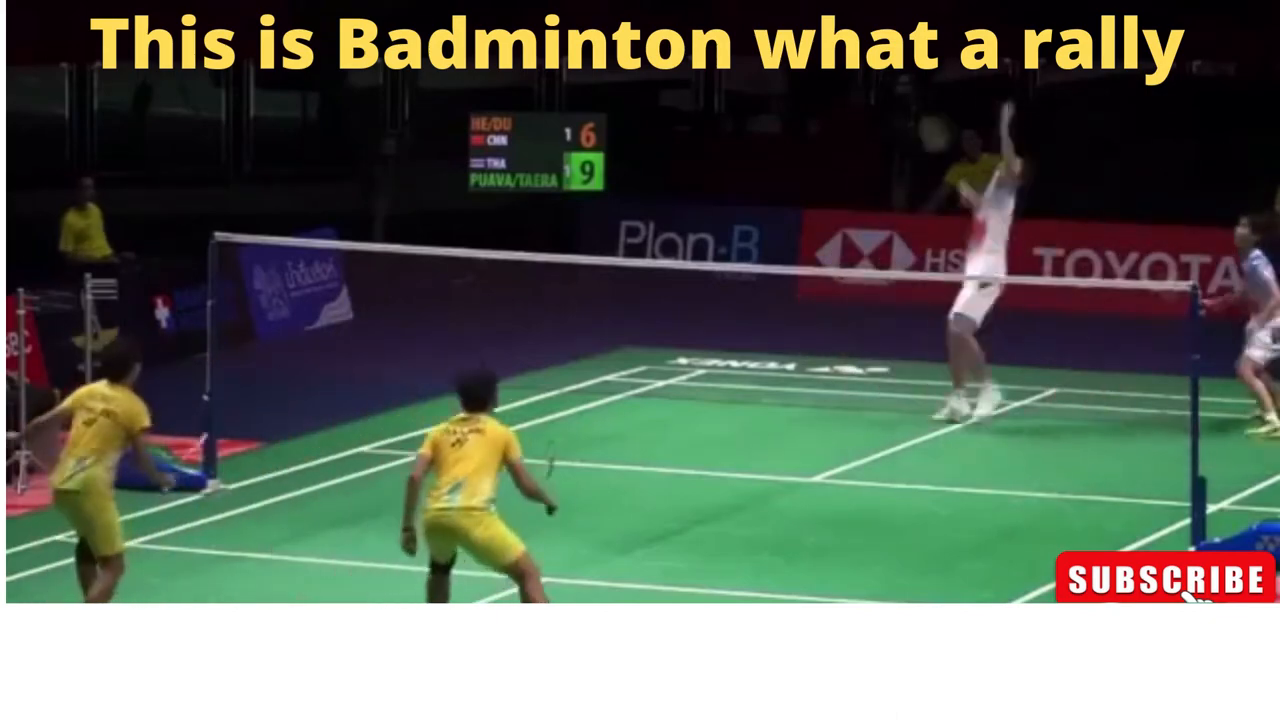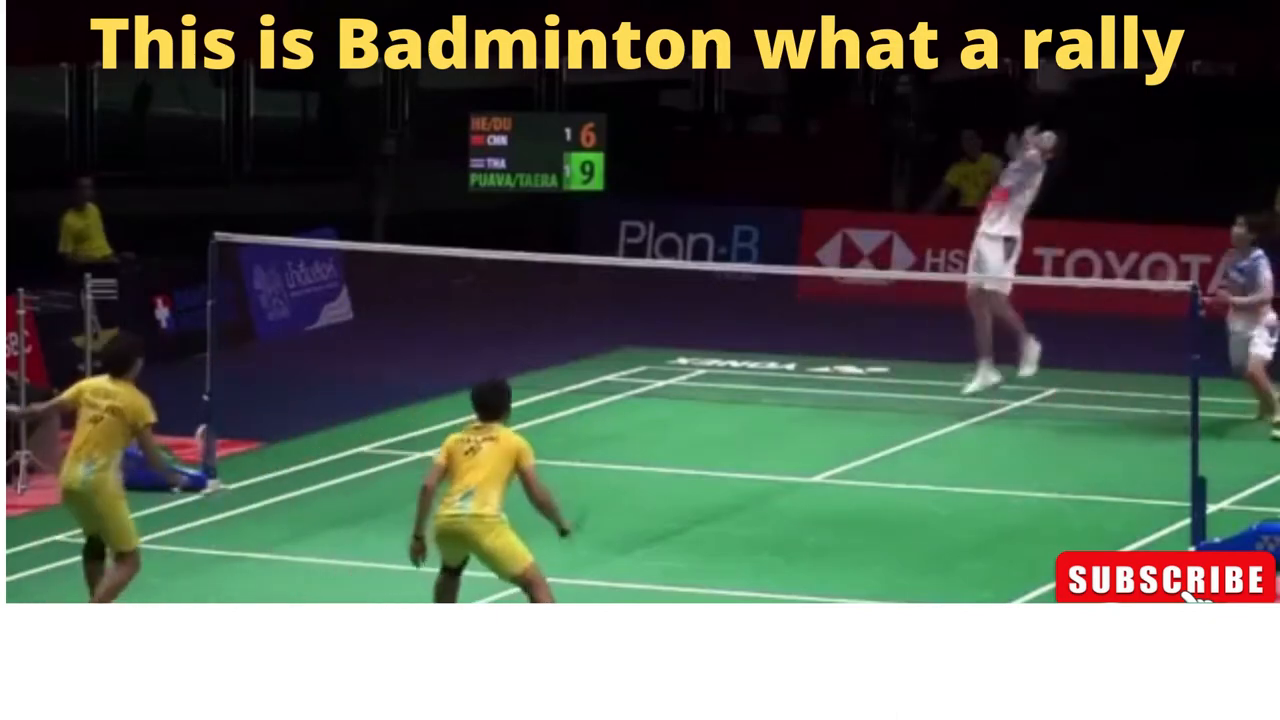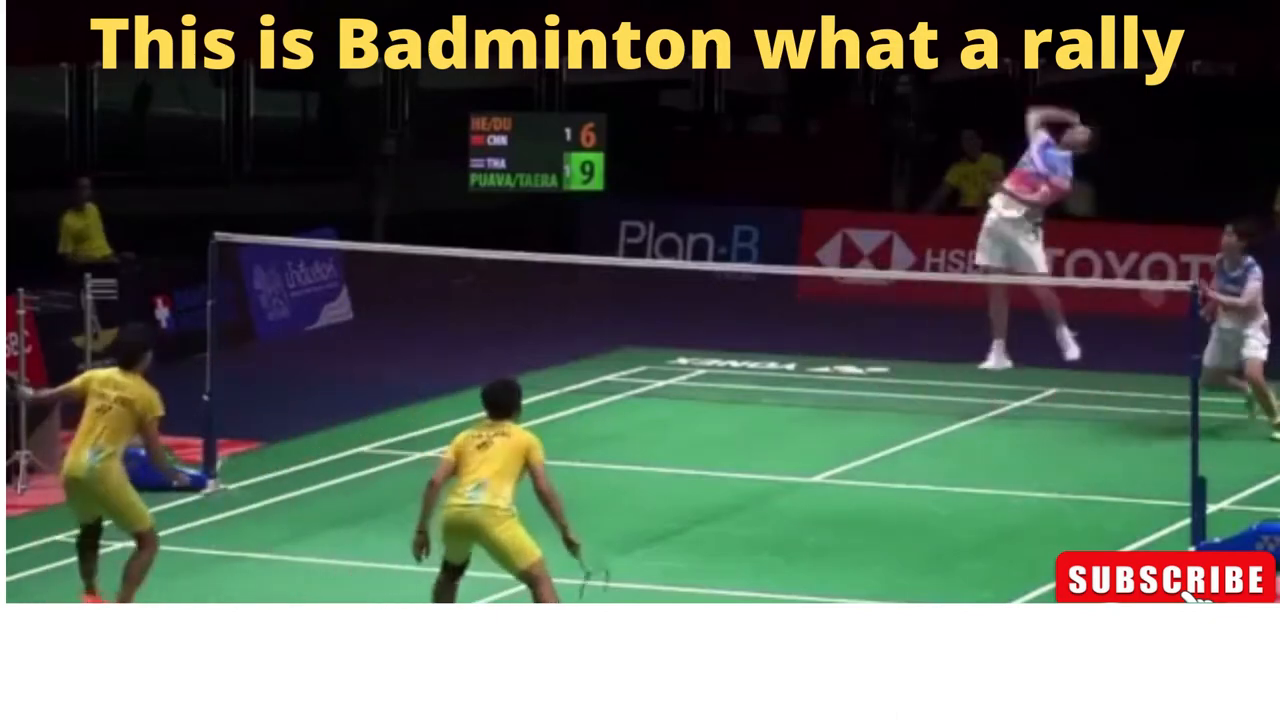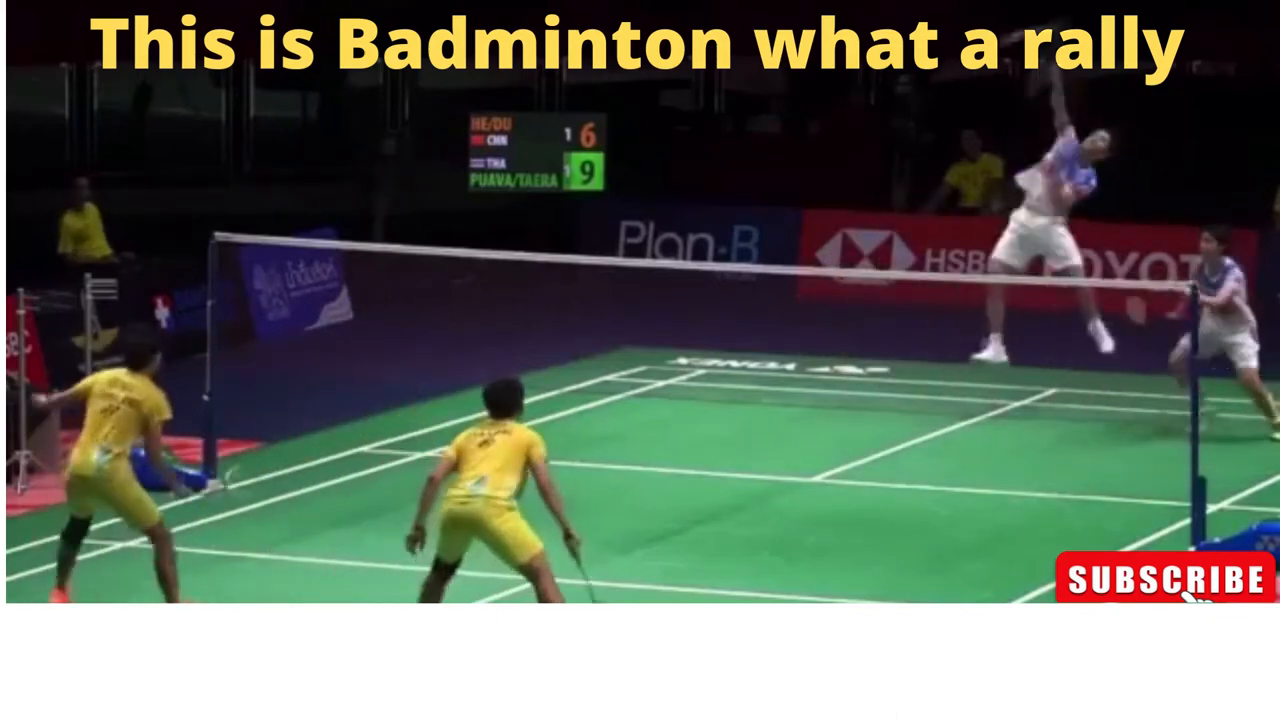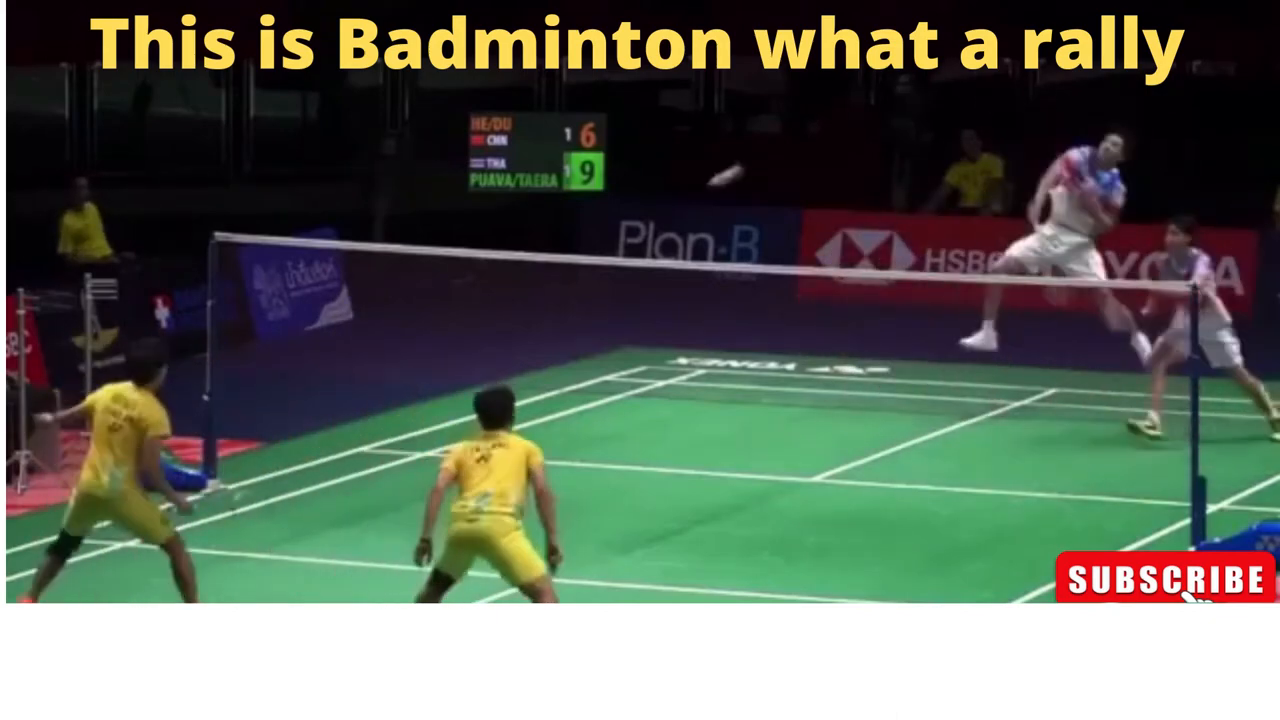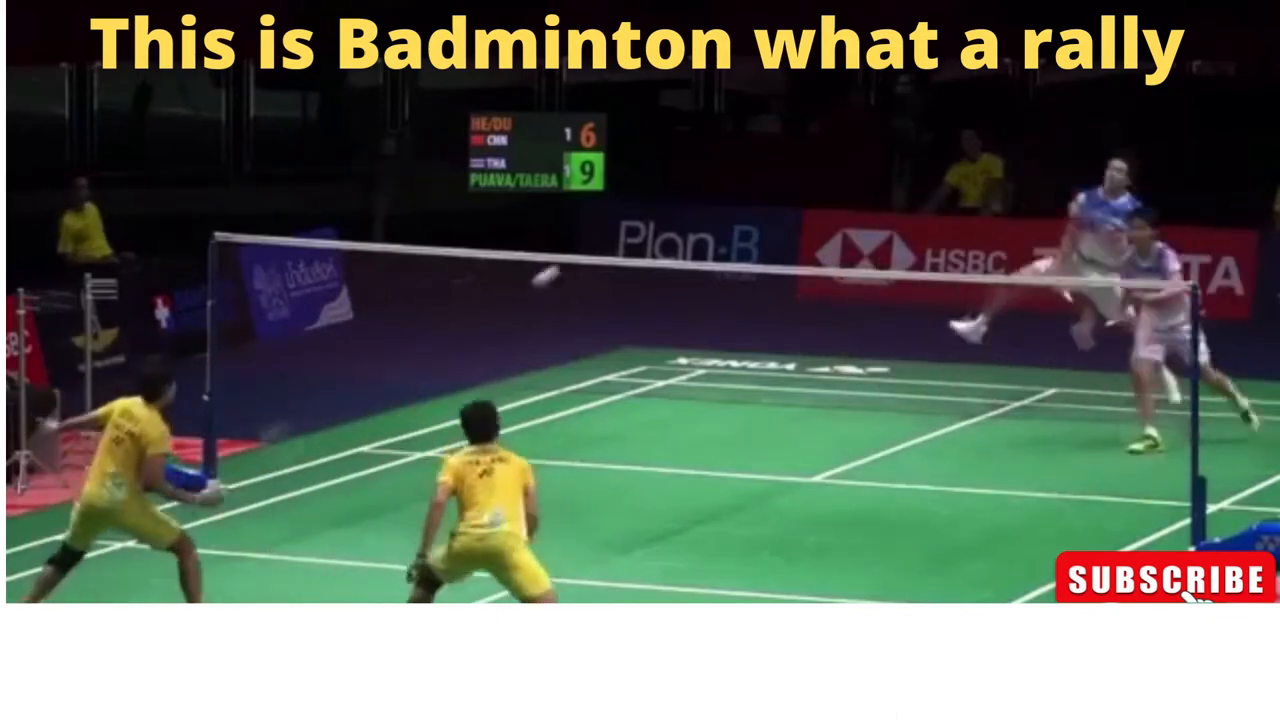
dt=0.1s
person 1, frame 1
left shoulder: (1005, 184)
right shoulder: (996, 191)
left elbow: (1010, 164)
left wrist: (1005, 125)
right wrist: (971, 198)
left hip: (985, 272)
right hip: (977, 270)
left knee: (959, 331)
right knee: (954, 331)
left ankle: (987, 388)
right ankle: (958, 400)
person 1, frame 2
left shoulder: (1034, 165)
right shoulder: (1023, 163)
left hip: (1002, 237)
right hip: (985, 234)
left knee: (994, 301)
right knee: (976, 302)
left ankle: (1028, 343)
right ankle: (985, 370)
person 1, frame 3
left shoulder: (1063, 173)
right shoulder: (1043, 142)
left elbow: (1039, 202)
right elbow: (1033, 115)
right wrist: (1063, 116)
left hip: (1023, 223)
right hip: (998, 214)
left knee: (1037, 284)
right knee: (995, 285)
left ankle: (1062, 332)
right ankle: (999, 351)
person 1, frame 4
left shoulder: (1088, 179)
right shoulder: (1069, 140)
left elbow: (1062, 202)
right elbow: (1059, 109)
left wrist: (1053, 179)
right wrist: (1057, 80)
left hip: (1050, 226)
right hip: (1024, 219)
left knee: (1076, 276)
right knee: (995, 276)
left ankle: (1095, 325)
right ankle: (995, 344)
person 1, frame 5
left shoulder: (1116, 187)
right shoulder: (1081, 157)
left elbow: (1106, 226)
right elbow: (1053, 173)
left wrist: (1094, 205)
right wrist: (1038, 200)
left hip: (1078, 244)
right hip: (1049, 233)
left knee: (1104, 297)
right knee: (999, 270)
left ankle: (1137, 339)
right ankle: (987, 332)
person 1, frame 6
left shoulder: (1134, 209)
right shoulder: (1086, 199)
left elbow: (1132, 252)
right elbow: (1069, 238)
right wrist: (1060, 264)
left hip: (1105, 273)
right hip: (1077, 264)
left knee: (1129, 325)
right knee: (1017, 279)
left ankle: (1163, 375)
right ankle: (979, 325)
person 2, frame 1
left shoulder: (86, 393)
right shoulder: (134, 406)
left elbow: (46, 420)
right elbow: (142, 458)
right wrist: (162, 478)
left hip: (62, 486)
right hip: (91, 491)
left knee: (89, 542)
right knee: (113, 566)
person 2, frame 2
left shoulder: (88, 387)
right shoulder: (137, 403)
left elbow: (47, 408)
right elbow: (151, 453)
left wrist: (21, 413)
right wrist: (174, 477)
left hip: (70, 483)
right hip: (101, 486)
left knee: (96, 539)
right knee: (128, 563)
left ankle: (97, 602)
person 2, frame 3
left shoulder: (96, 377)
right shoulder: (146, 395)
left elbow: (55, 394)
right elbow: (153, 450)
left wrist: (32, 396)
right wrist: (175, 475)
left hip: (73, 471)
right hip: (103, 475)
left knee: (89, 530)
right knee: (148, 542)
left ankle: (91, 594)
person 2, frame 4
left shoulder: (104, 378)
right shoulder: (154, 397)
left elbow: (63, 398)
right elbow: (154, 452)
left wrist: (46, 402)
right wrist: (175, 484)
left hip: (79, 470)
right hip: (111, 475)
left knee: (78, 525)
right knee: (161, 538)
left ankle: (60, 591)
person 2, frame 5
left shoulder: (108, 393)
right shoulder: (154, 413)
left elbow: (71, 415)
right elbow: (148, 468)
left wrist: (50, 419)
right wrist: (176, 499)
left hip: (89, 487)
right hip: (122, 493)
left knee: (66, 543)
right knee: (176, 547)
left ankle: (29, 602)
person 2, frame 6
left shoulder: (120, 406)
right shoulder: (156, 430)
left elbow: (84, 423)
right elbow: (153, 481)
left wrist: (59, 427)
right wrist: (196, 499)
left hip: (90, 499)
right hip: (125, 504)
left knee: (69, 554)
right knee: (185, 547)
person 3, frame 1
left shoulder: (1257, 263)
right shoulder: (1248, 260)
left wrist: (1259, 324)
right wrist: (1218, 302)
right hip: (1259, 323)
left knee: (1245, 371)
right knee: (1254, 370)
person 3, frame 2
left shoulder: (1259, 261)
right shoulder: (1234, 256)
left elbow: (1267, 296)
left wrist: (1236, 300)
right wrist: (1217, 299)
left hip: (1259, 323)
right hip: (1237, 323)
left knee: (1253, 372)
right knee: (1242, 372)
right ankle: (1268, 406)
person 3, frame 3
left shoulder: (1252, 270)
right shoulder: (1220, 261)
left elbow: (1244, 304)
left wrist: (1214, 296)
right wrist: (1209, 308)
left hip: (1251, 325)
right hip: (1224, 324)
left knee: (1253, 376)
right knee: (1210, 379)
right ankle: (1245, 389)
person 3, frame 4
left shoulder: (1233, 273)
right shoulder: (1202, 266)
left elbow: (1218, 301)
right wrist: (1179, 310)
left hip: (1238, 328)
right hip: (1212, 323)
left knee: (1249, 380)
right knee: (1176, 362)
person 3, frame 5
left shoulder: (1200, 261)
right shoulder: (1168, 261)
right wrist: (1151, 307)
left hip: (1213, 323)
right hip: (1185, 320)
left knee: (1239, 376)
right knee: (1157, 361)
right ankle: (1153, 421)
person 3, frame 6
left shoulder: (1166, 255)
right shoulder: (1131, 257)
left elbow: (1176, 288)
right elbow: (1129, 291)
left wrist: (1149, 297)
left hip: (1179, 319)
right hip: (1151, 321)
left knee: (1206, 375)
right knee: (1140, 375)
left ankle: (1241, 404)
right ankle: (1150, 434)
person 4, frame 1
left shoulder: (439, 432)
right shoulder: (501, 434)
left elbow: (415, 477)
right elbow: (525, 485)
left wrist: (407, 526)
right wrist: (547, 501)
left hip: (435, 516)
right hip: (472, 515)
left knee: (440, 566)
right knee: (528, 574)
person 4, frame 2
left shoulder: (454, 440)
right shoulder: (515, 442)
left elbow: (428, 486)
right elbow: (536, 494)
left wrist: (417, 535)
right wrist: (560, 523)
left hip: (445, 522)
right hip: (483, 522)
left knee: (451, 568)
right knee: (535, 585)
person 4, frame 3
left shoulder: (464, 437)
right shoulder: (526, 439)
left elbow: (435, 482)
right elbow: (544, 490)
left wrist: (421, 529)
right wrist: (566, 532)
left hip: (454, 514)
right hip: (493, 515)
left knee: (452, 568)
right knee: (540, 581)
person 4, frame 4
left shoulder: (466, 436)
right shoulder: (529, 437)
left elbow: (435, 478)
right elbow: (545, 485)
left wrist: (418, 525)
right wrist: (567, 529)
left hip: (454, 509)
right hip: (493, 509)
left knee: (442, 568)
right knee: (542, 575)
person 4, frame 5
left shoulder: (461, 450)
right shoulder: (526, 448)
left elbow: (438, 489)
right elbow: (542, 491)
left wrist: (425, 538)
right wrist: (552, 540)
left hip: (462, 526)
right hip: (499, 527)
left knee: (440, 581)
right knee: (543, 593)
person 4, frame 6
left shoulder: (455, 463)
right shoulder: (519, 464)
left elbow: (438, 503)
right elbow: (533, 515)
left wrist: (422, 554)
right wrist: (521, 543)
left hip: (467, 541)
right hip: (508, 541)
left knee: (427, 579)
